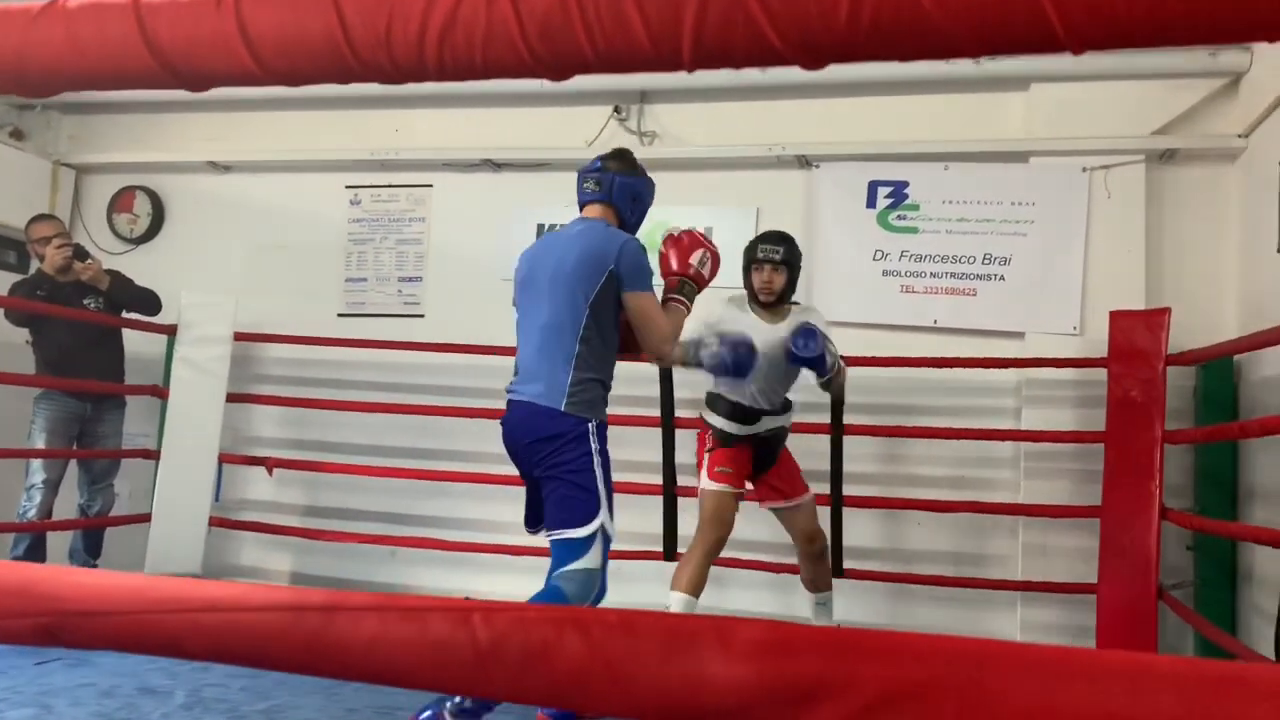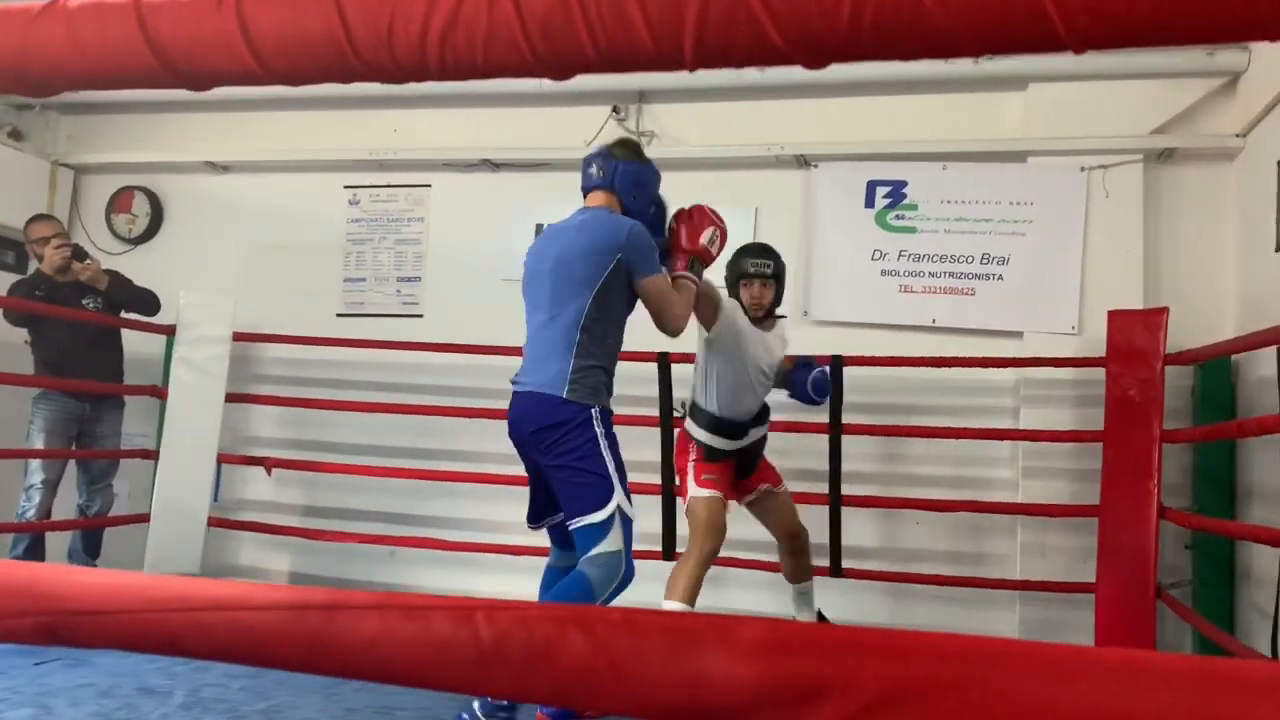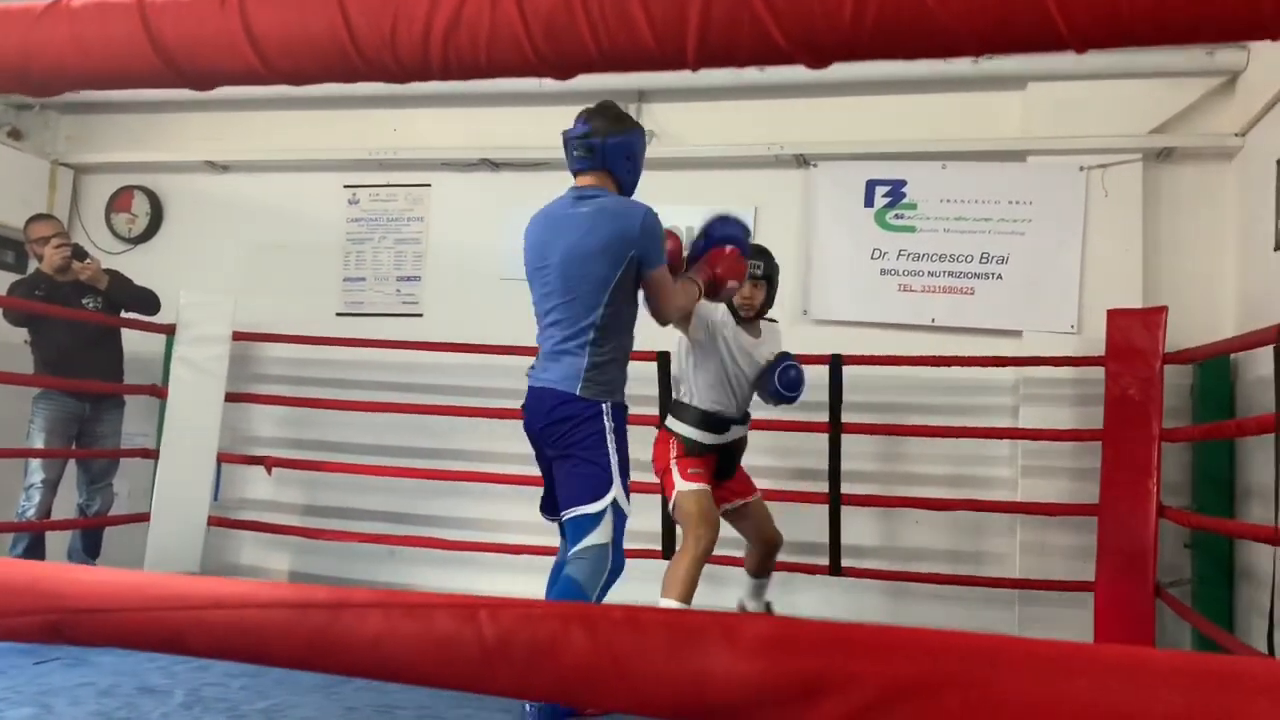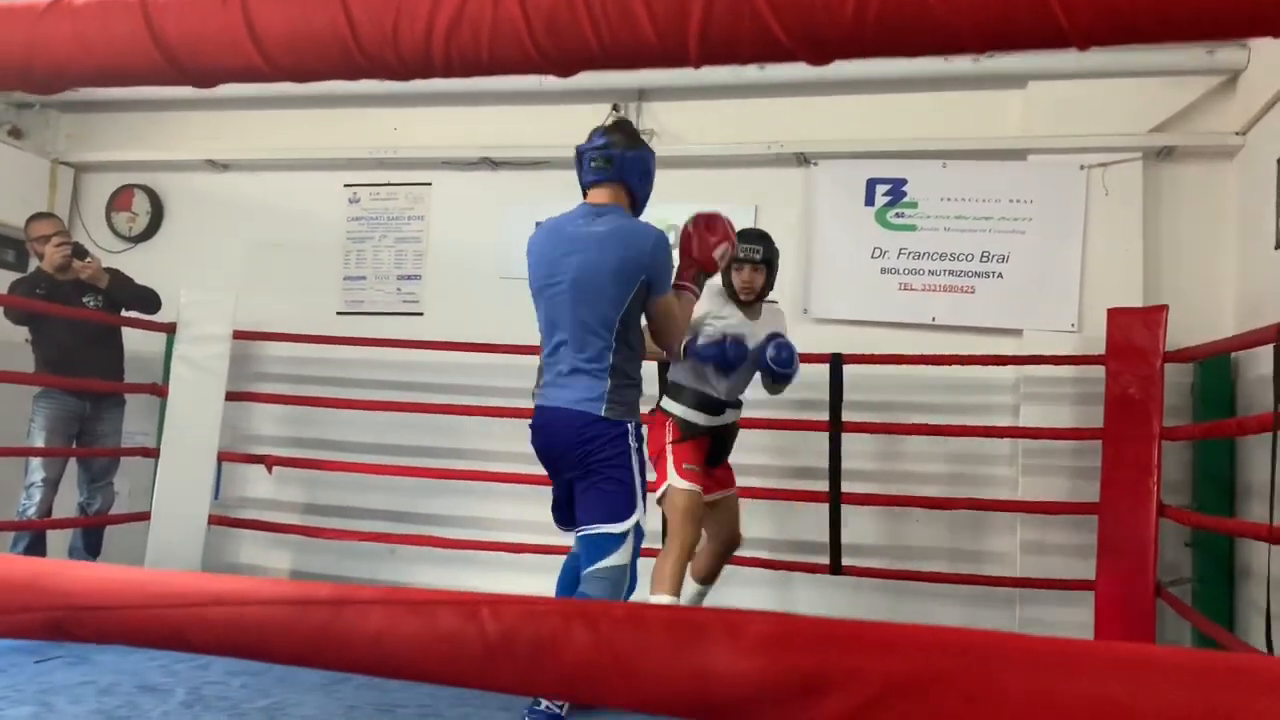
dt=0.1s
person 1, frame 1
left shoulder: (536, 251)
right shoulder: (620, 246)
right elbow: (660, 345)
right wrist: (682, 291)
left hip: (522, 417)
right hip: (569, 423)
left knee: (579, 559)
right knee: (576, 581)
person 1, frame 2
left shoulder: (547, 239)
right shoulder: (626, 234)
right elbow: (673, 320)
right wrist: (688, 265)
left hip: (527, 408)
right hip: (570, 413)
left knee: (570, 549)
right knee: (610, 561)
person 1, frame 3
left shoulder: (540, 226)
right shoulder: (634, 220)
right elbow: (671, 312)
right wrist: (703, 280)
left hip: (543, 399)
right hip: (587, 404)
left knee: (577, 544)
right knee: (594, 555)
person 1, frame 4
left shoulder: (543, 239)
right shoulder: (645, 241)
right elbow: (670, 336)
right wrist: (696, 277)
left hip: (549, 419)
right hip: (603, 424)
left knee: (589, 545)
right knee: (611, 573)
person 2, frame 1
left shoulder: (808, 320)
right shoulder: (731, 313)
left elbow: (837, 384)
left wrist: (824, 361)
left hip: (769, 438)
right hip: (725, 435)
left knee: (813, 539)
right knee: (713, 533)
left ankle: (824, 626)
person 2, frame 2
left shoulder: (775, 329)
right shoulder: (726, 320)
right elbow: (702, 297)
left wrist: (803, 377)
left hip: (745, 448)
right hip: (704, 448)
left knee: (794, 536)
right knee: (706, 541)
left ankle: (807, 616)
person 2, frame 3
left shoulder: (770, 335)
right shoulder: (708, 319)
left elbow: (768, 383)
left wrist: (781, 380)
left hip: (726, 448)
right hip: (684, 446)
left knee: (768, 540)
right knee: (702, 537)
left ankle: (754, 605)
person 2, frame 4
left shoulder: (771, 318)
right shoulder: (705, 304)
left elbow: (774, 386)
left wrist: (779, 369)
right wrist: (694, 349)
left hip: (716, 434)
right hip: (678, 426)
left knee: (727, 538)
right knee: (684, 532)
left ankle: (689, 611)
person 3, frame 1
left shoulder: (107, 279)
right shoulder: (30, 288)
left elbow: (152, 305)
left wrist: (105, 282)
right wrist: (47, 272)
left hip: (107, 403)
right hip: (56, 401)
left knee: (99, 496)
right knee: (40, 491)
left ankle: (84, 568)
person 3, frame 2
left shoulder: (105, 279)
right shoulder: (29, 288)
left elbow: (151, 305)
left wrist: (103, 283)
right wrist: (45, 272)
left hip: (106, 403)
right hip: (55, 401)
left knee: (98, 496)
right knee: (39, 490)
left ankle: (82, 568)
person 3, frame 3
left shoulder: (106, 279)
right shoulder: (28, 288)
left elbow: (151, 304)
left wrist: (103, 283)
right wrist: (45, 272)
left hip: (105, 403)
right hip: (55, 400)
left knee: (98, 496)
right knee: (39, 490)
left ankle: (82, 568)
person 3, frame 4
left shoulder: (106, 277)
right shoulder: (29, 287)
left elbow: (151, 303)
left wrist: (104, 282)
right wrist: (46, 270)
left hip: (106, 402)
right hip: (56, 399)
left knee: (98, 494)
right knee: (39, 488)
left ankle: (83, 566)
